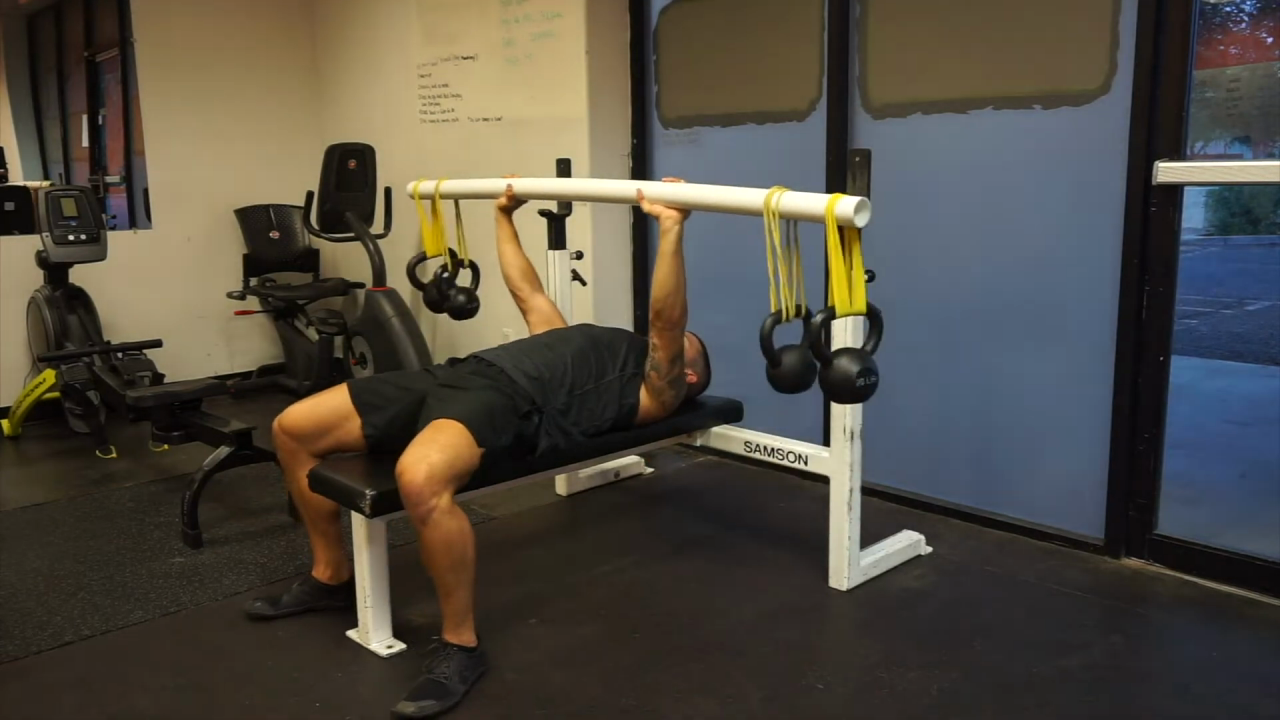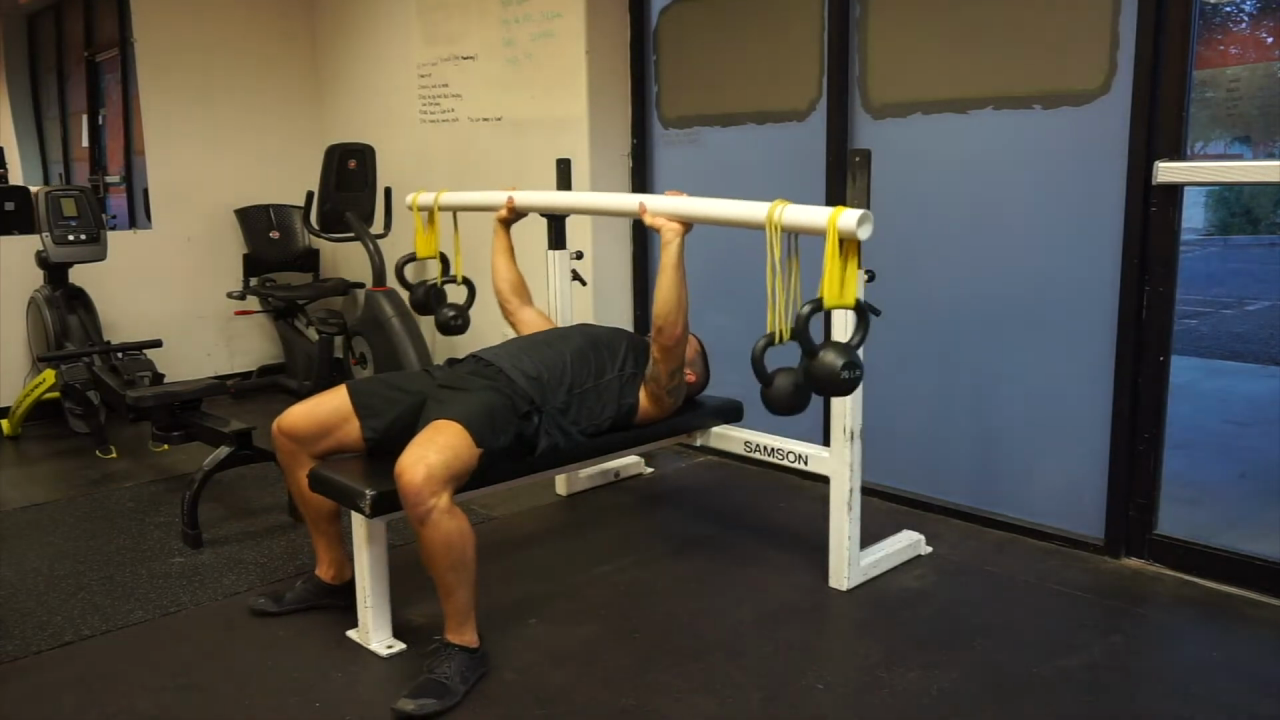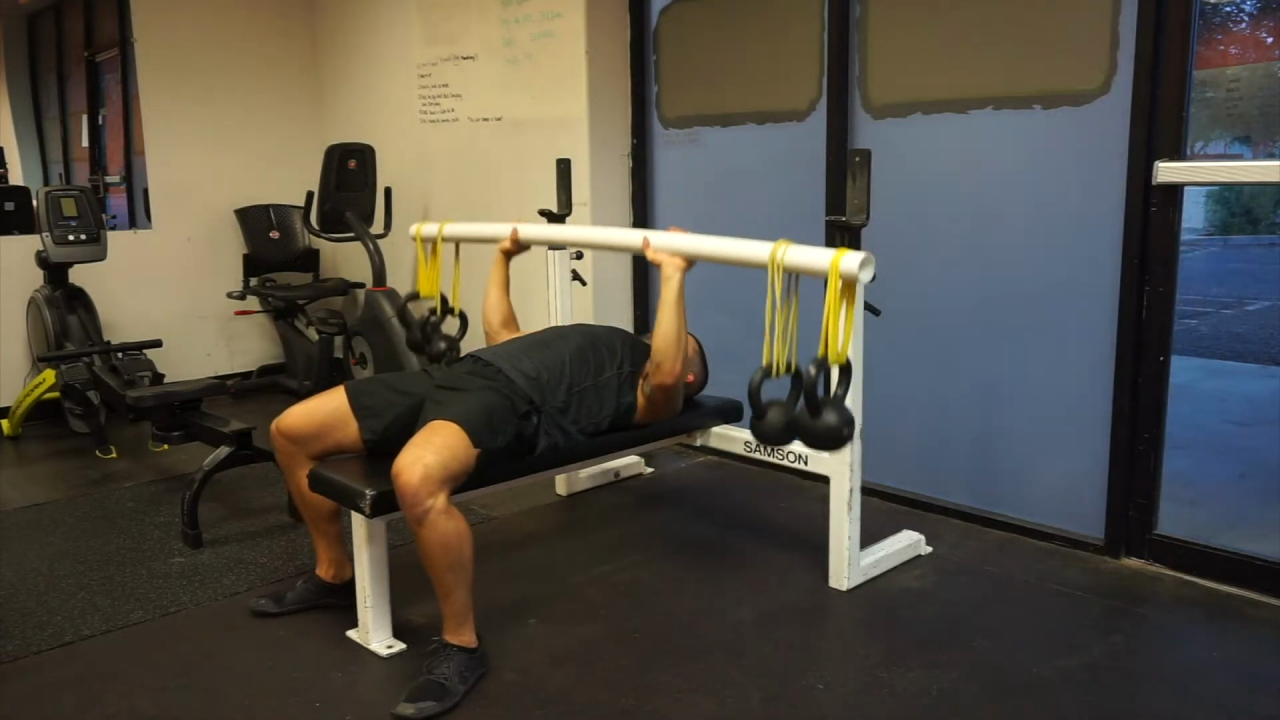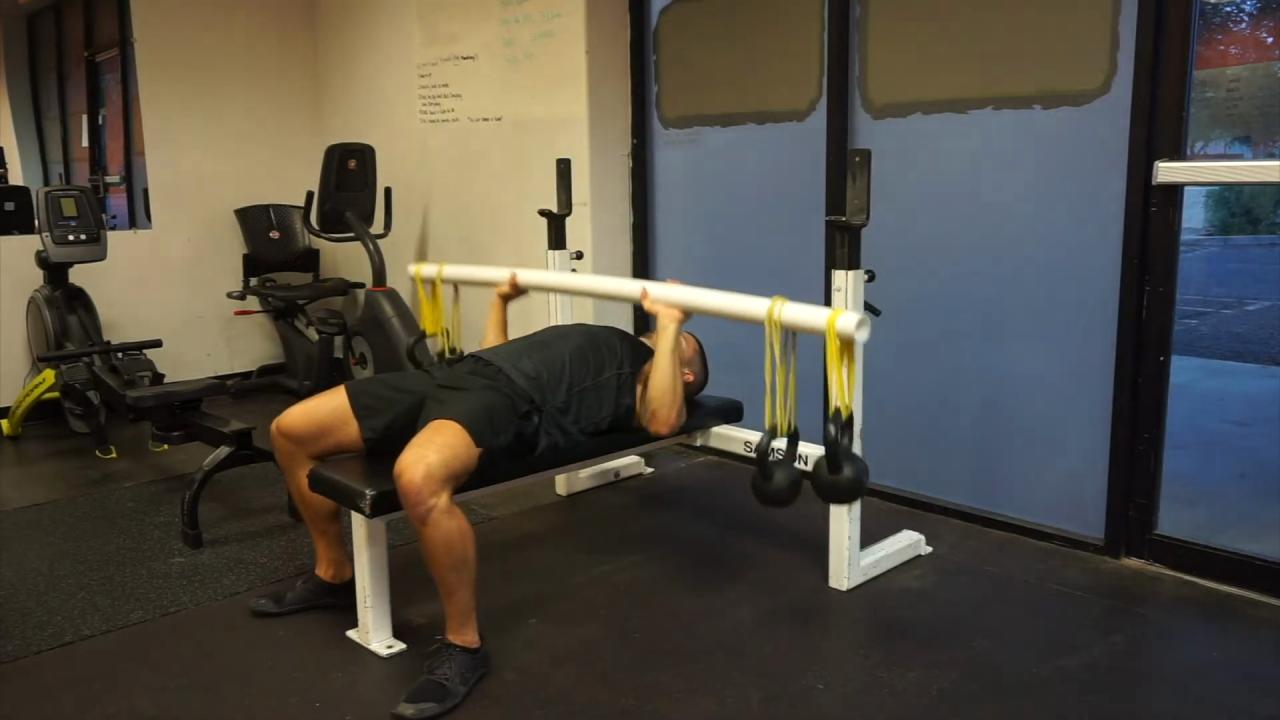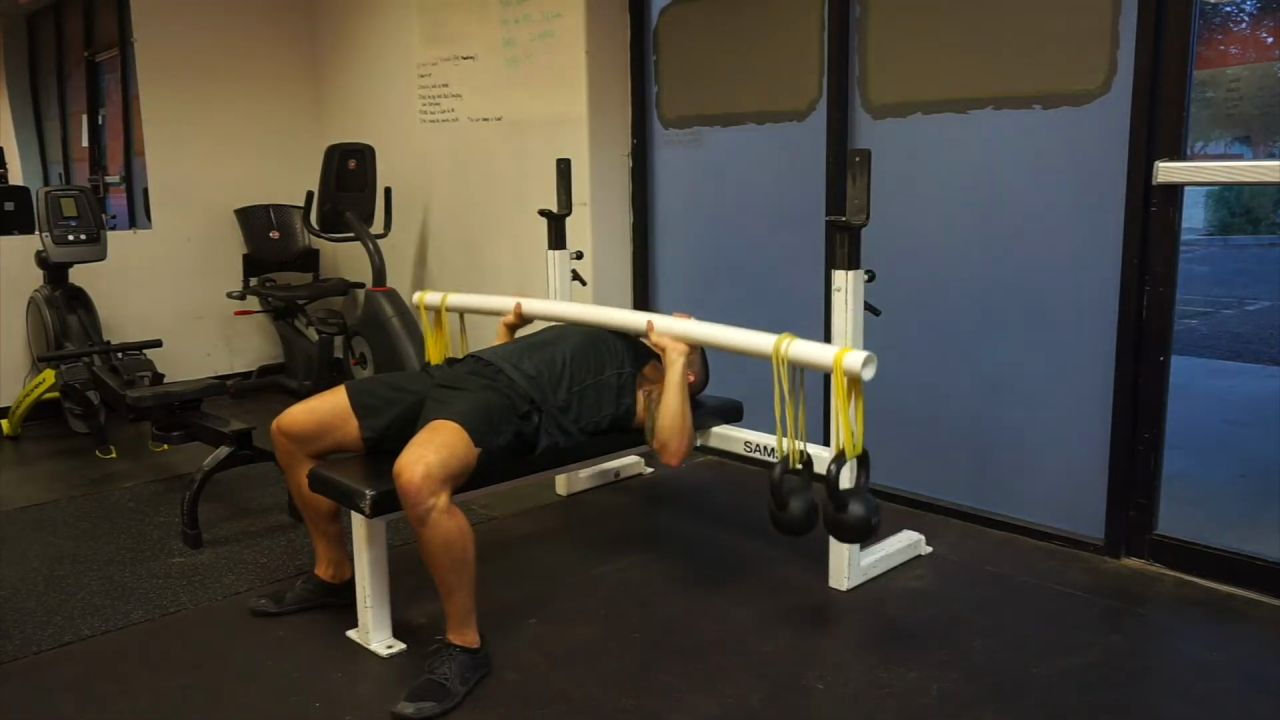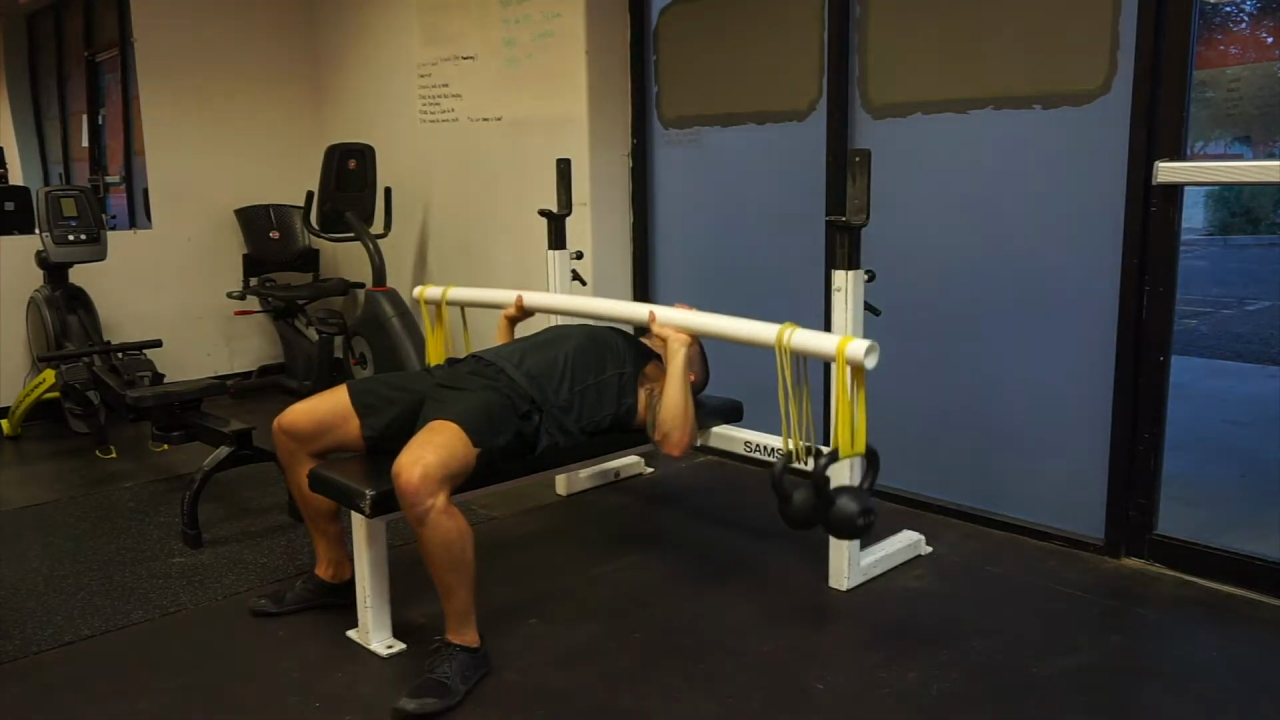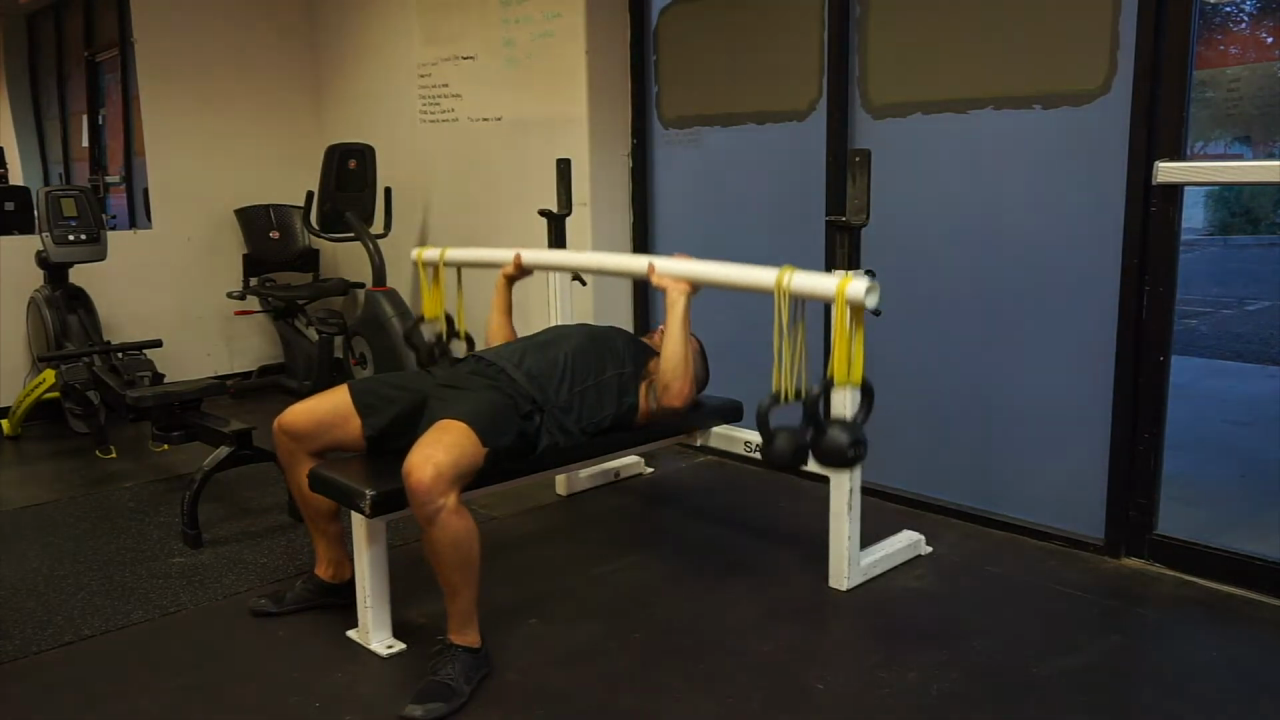
dt=0.3s
person 1, frame 1
left shoulder: (657, 388)
right shoulder: (593, 353)
left elbow: (667, 318)
right elbow: (527, 291)
left wrist: (670, 227)
right wrist: (504, 215)
left hip: (513, 400)
right hip: (460, 374)
left knee: (422, 480)
right knee: (292, 429)
left ankle: (460, 646)
right ankle: (331, 577)
person 1, frame 2
left shoulder: (658, 391)
right shoulder: (589, 352)
left elbow: (669, 335)
right elbow: (517, 304)
left wrist: (672, 239)
right wrist: (502, 227)
left hip: (512, 399)
right hip: (460, 375)
left knee: (421, 480)
right knee: (291, 430)
left ankle: (462, 646)
right ankle: (333, 575)
person 1, frame 3
left shoulder: (653, 391)
right shoulder: (594, 353)
left elbow: (666, 376)
right elbow: (502, 336)
left wrist: (672, 275)
right wrist: (503, 259)
left hip: (511, 399)
left knee: (418, 481)
right knee: (290, 431)
left ankle: (461, 646)
right ankle: (334, 575)
person 1, frame 4
left shoulder: (652, 379)
right shoulder: (602, 351)
left elbow: (664, 422)
left wrist: (670, 322)
right wrist: (501, 300)
left hip: (511, 399)
left knee: (420, 479)
right knee: (290, 430)
left ankle: (463, 645)
right ankle: (333, 575)
person 1, frame 5
left shoulder: (654, 383)
right shoulder: (602, 351)
left elbow: (672, 450)
left wrist: (674, 355)
right wrist: (508, 328)
left hip: (512, 400)
left knee: (420, 479)
right knee: (291, 429)
left ankle: (464, 646)
right ankle: (334, 575)
person 1, frame 6
left shoulder: (655, 382)
right shoulder: (605, 355)
left elbow: (675, 441)
left wrist: (678, 346)
right wrist: (509, 321)
left hip: (512, 401)
left knee: (418, 479)
right knee: (292, 428)
left ankle: (463, 646)
right ankle: (333, 575)
person 1, frame 7
left shoulder: (650, 385)
right shoulder: (602, 351)
left elbow: (676, 396)
right elbow: (503, 351)
left wrist: (678, 299)
right wrist: (505, 283)
left hip: (513, 400)
left knee: (428, 478)
right knee: (293, 428)
left ankle: (465, 646)
right ankle: (333, 574)
